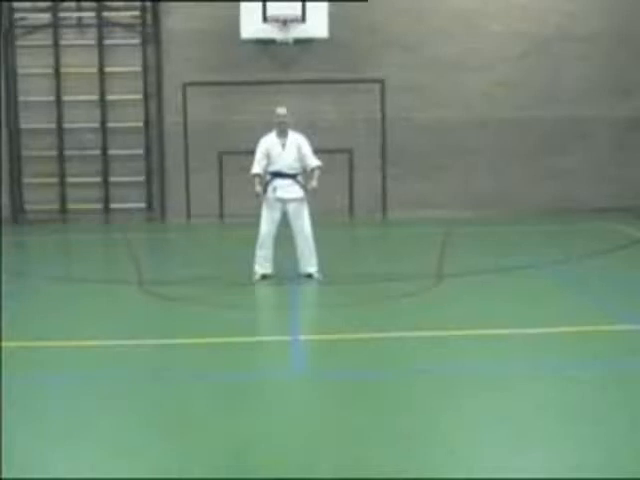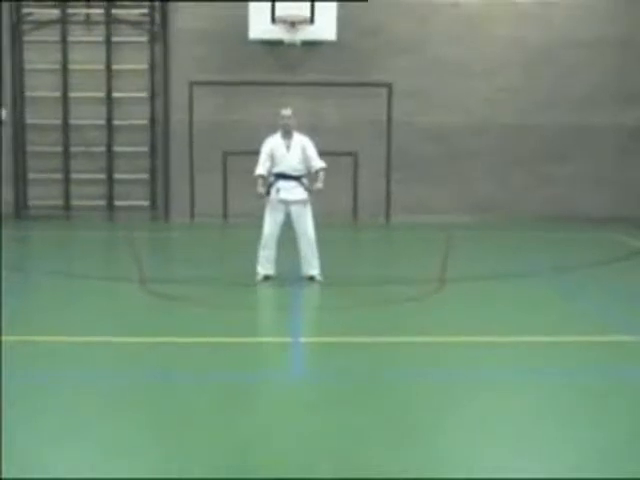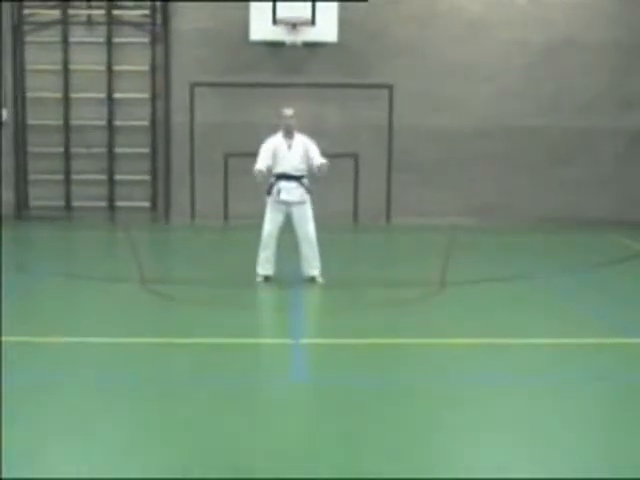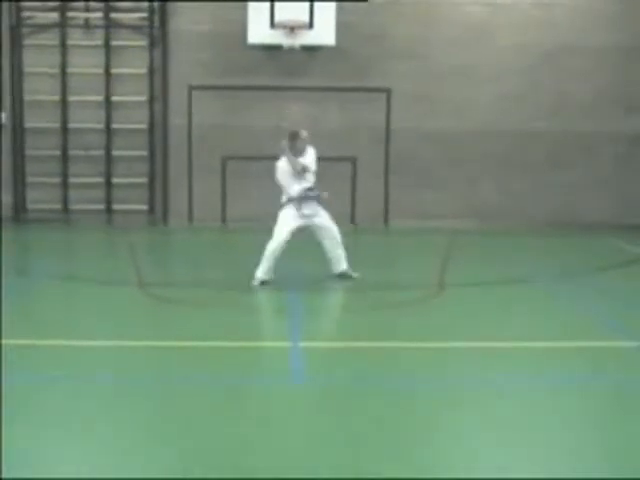
dt=1s
person 1, frame 1
left shoulder: (299, 139)
right shoulder: (266, 141)
left elbow: (311, 160)
right elbow: (258, 165)
left wrist: (314, 179)
right wrist: (257, 185)
left hip: (294, 188)
right hip: (273, 188)
left knee: (303, 230)
right knee: (266, 231)
left ankle: (309, 268)
right ankle: (263, 269)
person 1, frame 2
left shoulder: (304, 141)
right shoulder: (270, 142)
left elbow: (316, 162)
right elbow: (262, 166)
left wrist: (320, 181)
right wrist: (260, 185)
left hip: (298, 190)
right hip: (277, 190)
left knee: (306, 232)
right knee: (269, 232)
left ankle: (311, 271)
right ankle: (265, 271)
person 1, frame 3
left shoulder: (305, 142)
right shoulder: (271, 142)
left elbow: (318, 161)
right elbow: (260, 164)
left wrist: (322, 167)
right wrist: (260, 172)
left hip: (299, 190)
right hip: (278, 190)
left knee: (307, 233)
right knee: (269, 232)
left ankle: (312, 272)
right ankle: (264, 272)
person 1, frame 4
left shoulder: (309, 151)
right shoulder: (282, 164)
left elbow: (305, 170)
right elbow: (296, 192)
left wrist: (288, 155)
right wrist: (316, 194)
left hip: (311, 203)
right hip: (293, 205)
left knee: (332, 233)
right knee: (278, 240)
left ankle: (341, 269)
right ankle: (262, 276)
